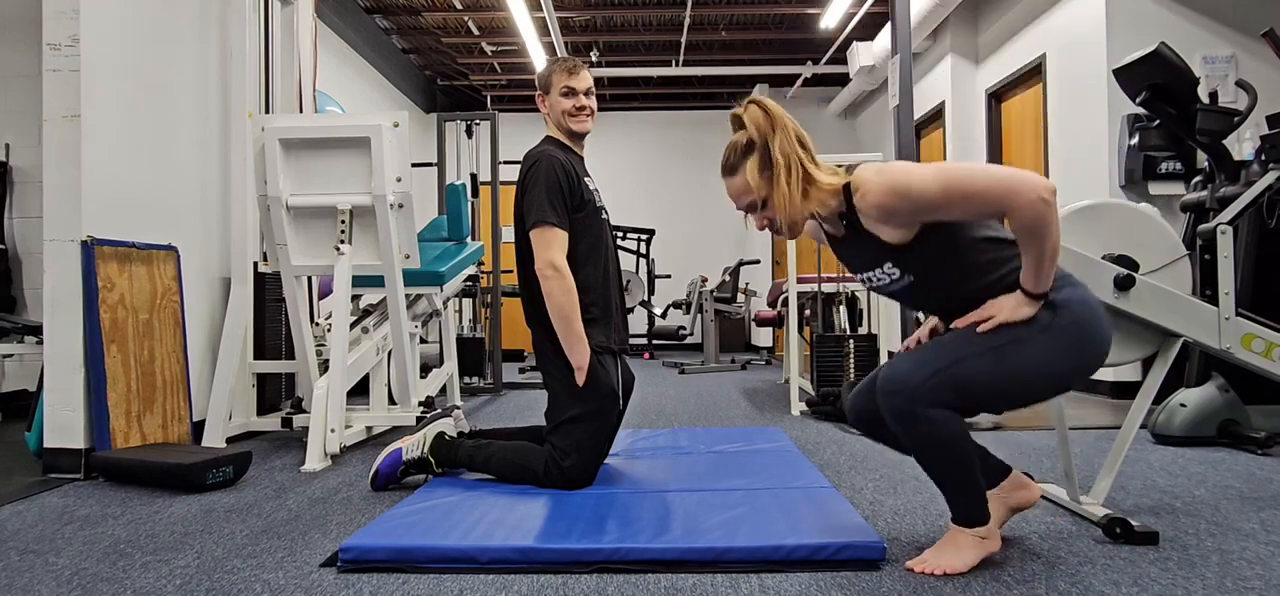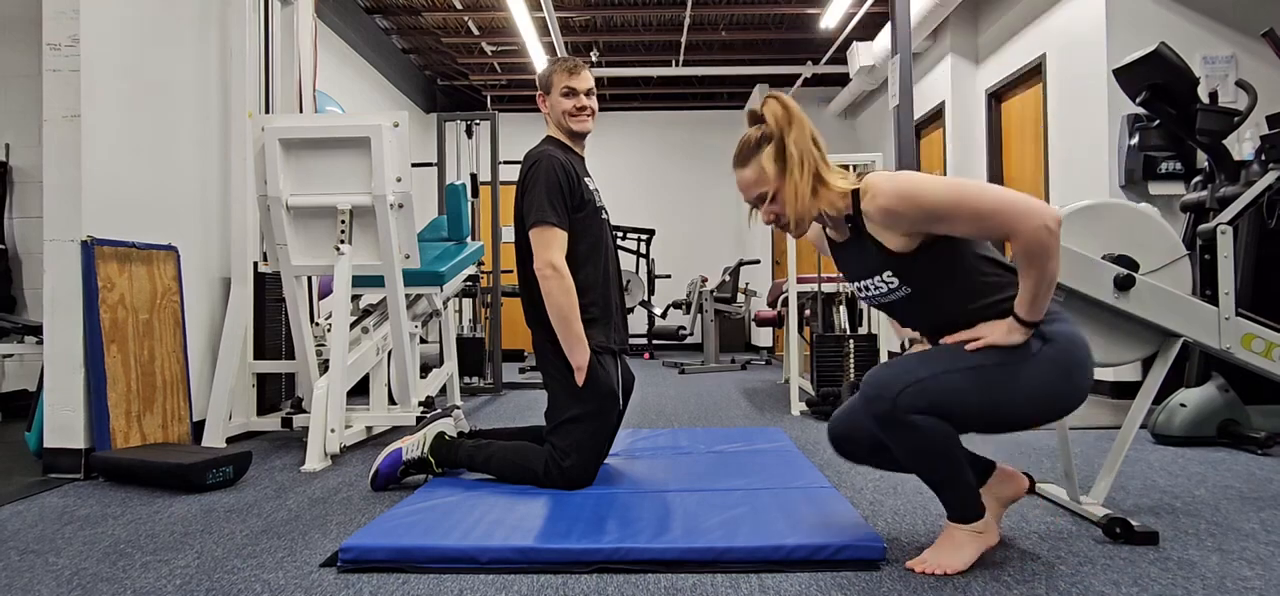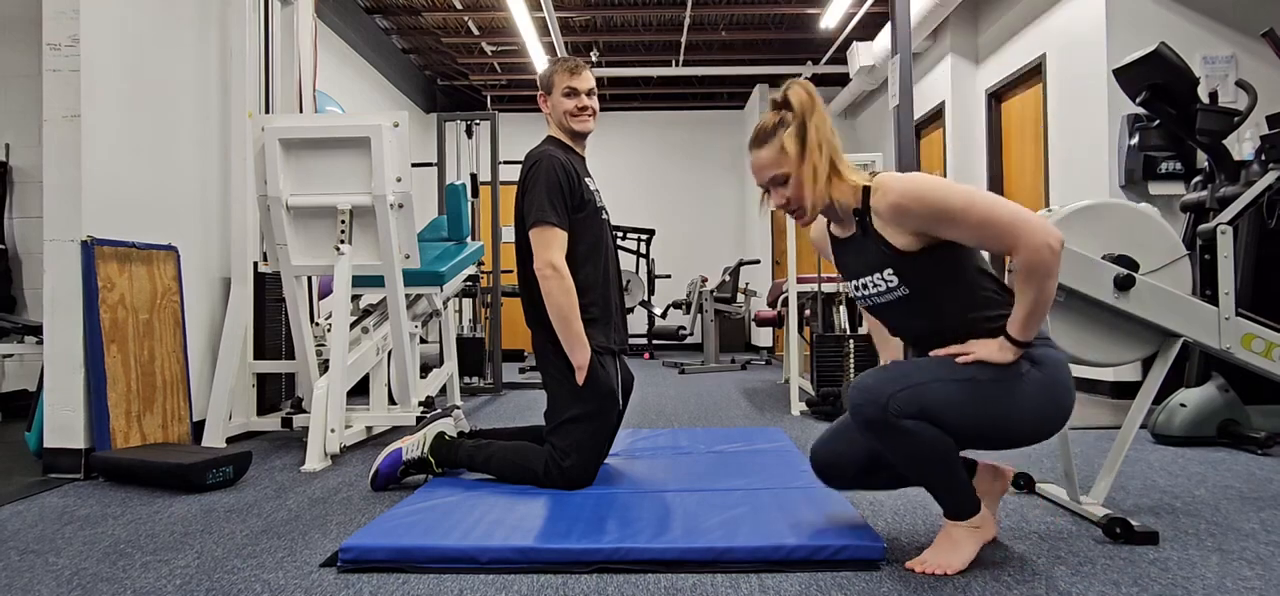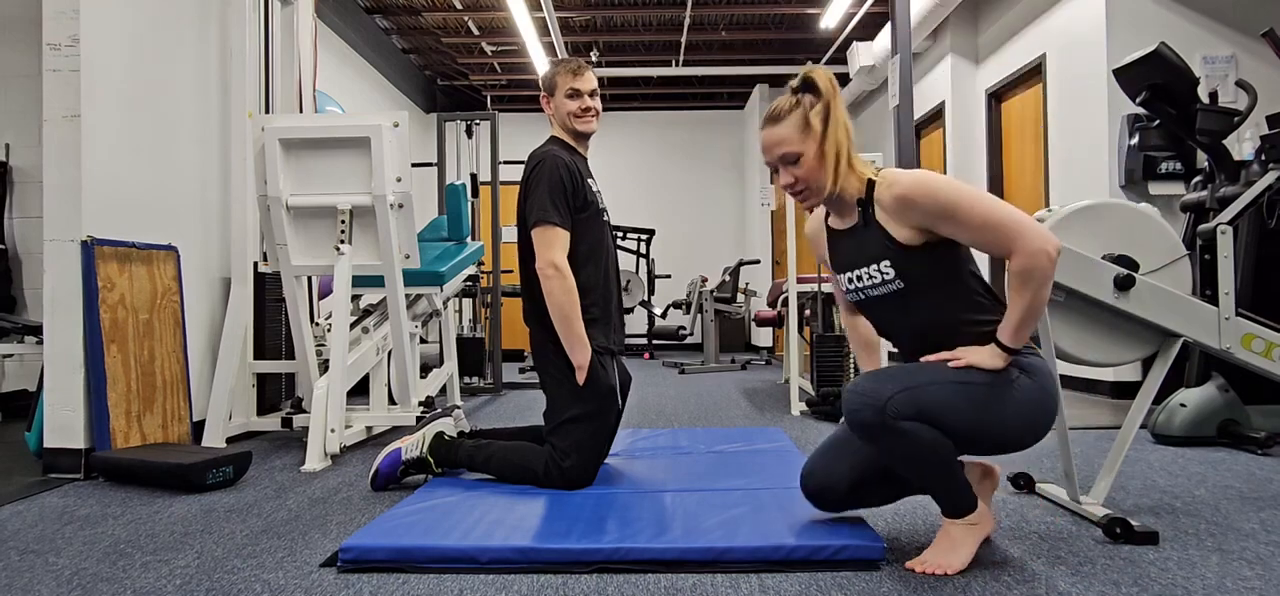
dt=0.1s
person 1, frame 1
left shoulder: (878, 190)
right shoulder: (820, 227)
left elbow: (1033, 192)
left wrist: (1031, 294)
right wrist: (935, 316)
left hip: (1060, 317)
right hip: (982, 315)
left knee: (906, 387)
right knee: (865, 407)
left ankle: (975, 527)
right ankle: (1003, 484)
person 1, frame 2
left shoulder: (888, 199)
right shoulder: (821, 234)
left elbow: (1037, 219)
left wrist: (1022, 322)
right wrist: (914, 341)
left hip: (1046, 357)
right hip: (960, 358)
left knee: (885, 393)
right knee: (850, 432)
left ankle: (972, 522)
right ankle: (988, 479)
person 1, frame 3
left shoulder: (896, 197)
right shoulder: (823, 234)
left elbow: (1041, 240)
left wrist: (1013, 343)
right wrist: (894, 365)
left hip: (1028, 375)
right hip: (954, 367)
left knee: (874, 398)
right knee: (833, 459)
left ankle: (968, 518)
right ankle: (975, 477)
person 1, frame 4
left shoulder: (904, 194)
right shoulder: (819, 231)
left elbow: (1038, 248)
left wrist: (1004, 348)
right wrist: (873, 379)
left hip: (1010, 385)
right hip: (929, 382)
left knee: (869, 403)
right knee: (824, 484)
left ankle: (966, 514)
right ankle: (964, 476)
person 2, frame 1
left shoulder: (573, 166)
right shoulder: (549, 165)
right elbow: (551, 266)
right wrist: (582, 357)
left hip: (598, 345)
right hip: (582, 350)
left knee: (580, 450)
right knee: (571, 469)
left ankle: (457, 434)
right ankle: (438, 448)
person 2, frame 2
left shoulder: (573, 166)
right shoulder: (549, 165)
right elbow: (549, 266)
right wrist: (581, 357)
left hip: (599, 344)
right hip: (582, 349)
left knee: (580, 450)
right knee: (571, 468)
left ankle: (454, 435)
right ankle: (438, 448)
person 2, frame 3
left shoulder: (574, 166)
right shoulder: (551, 165)
right elbow: (549, 266)
right wrist: (582, 357)
left hip: (597, 344)
right hip: (580, 349)
left knee: (581, 450)
right knee: (571, 469)
left ankle: (456, 435)
right ankle: (439, 449)
person 2, frame 4
left shoulder: (574, 166)
right shoulder: (553, 165)
right elbow: (551, 266)
right wrist: (582, 357)
left hip: (594, 344)
right hip: (577, 349)
left knee: (583, 449)
right knee: (571, 468)
left ankle: (456, 436)
right ankle: (438, 448)
